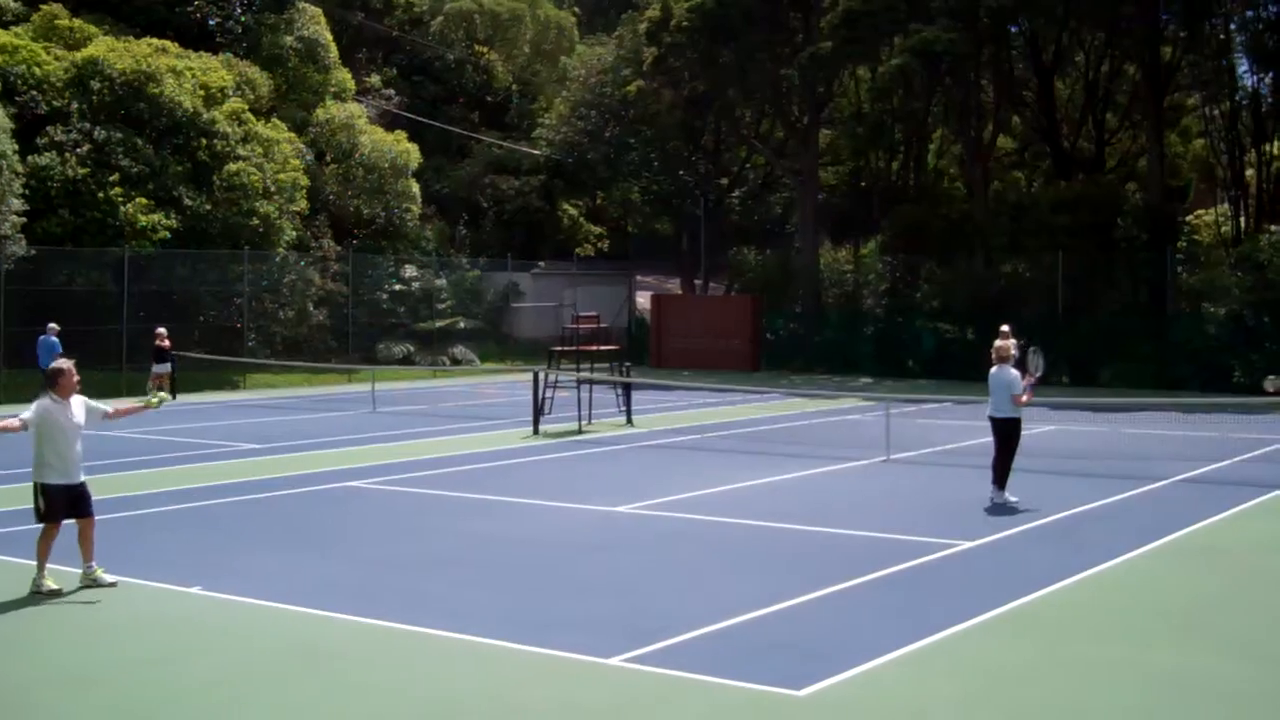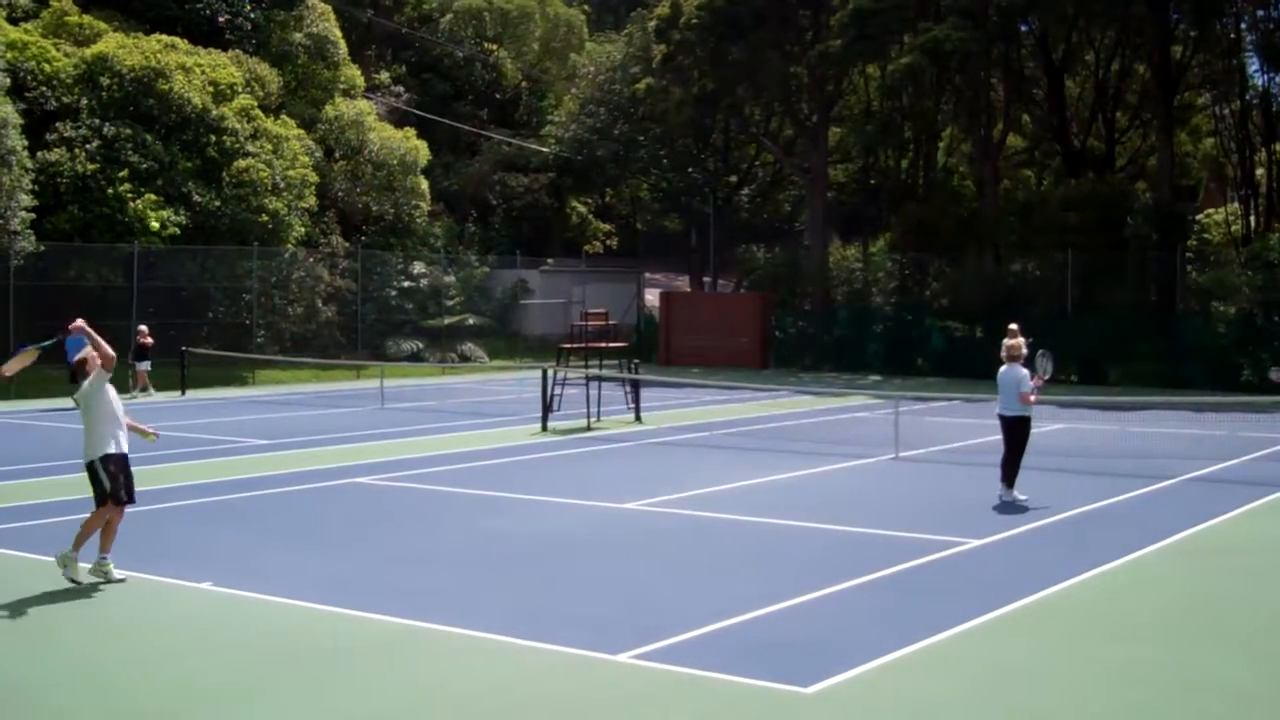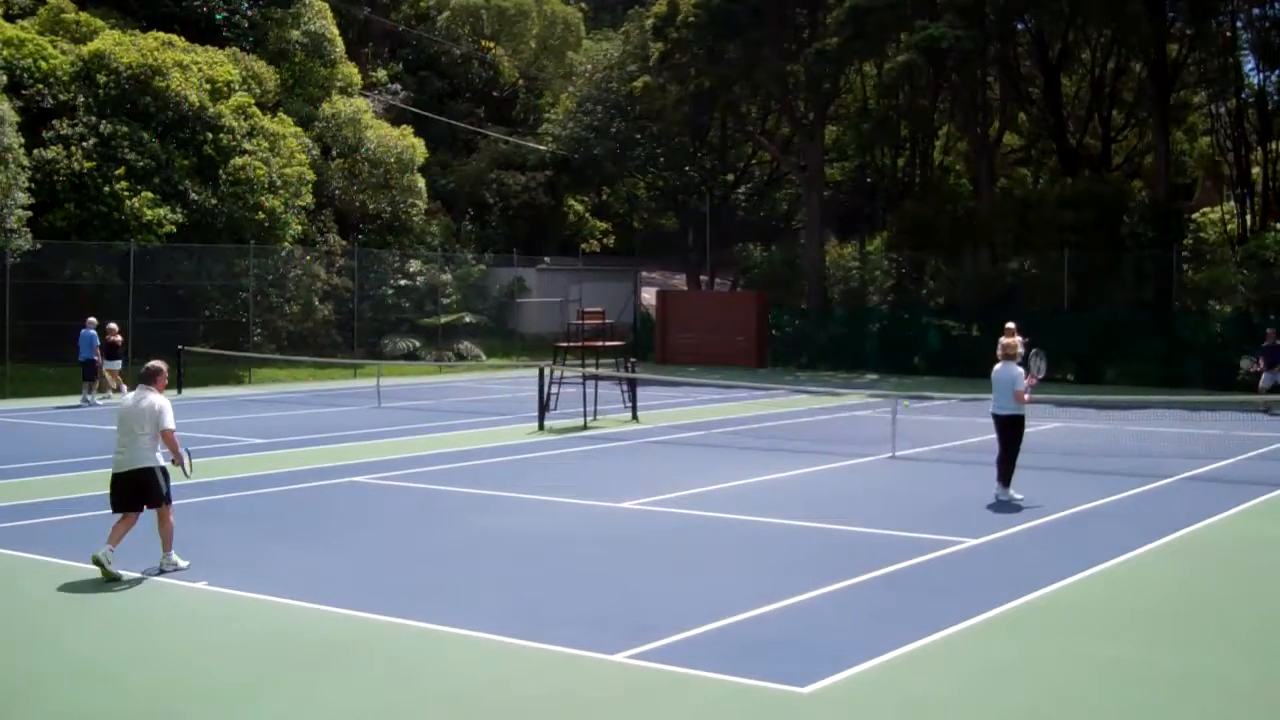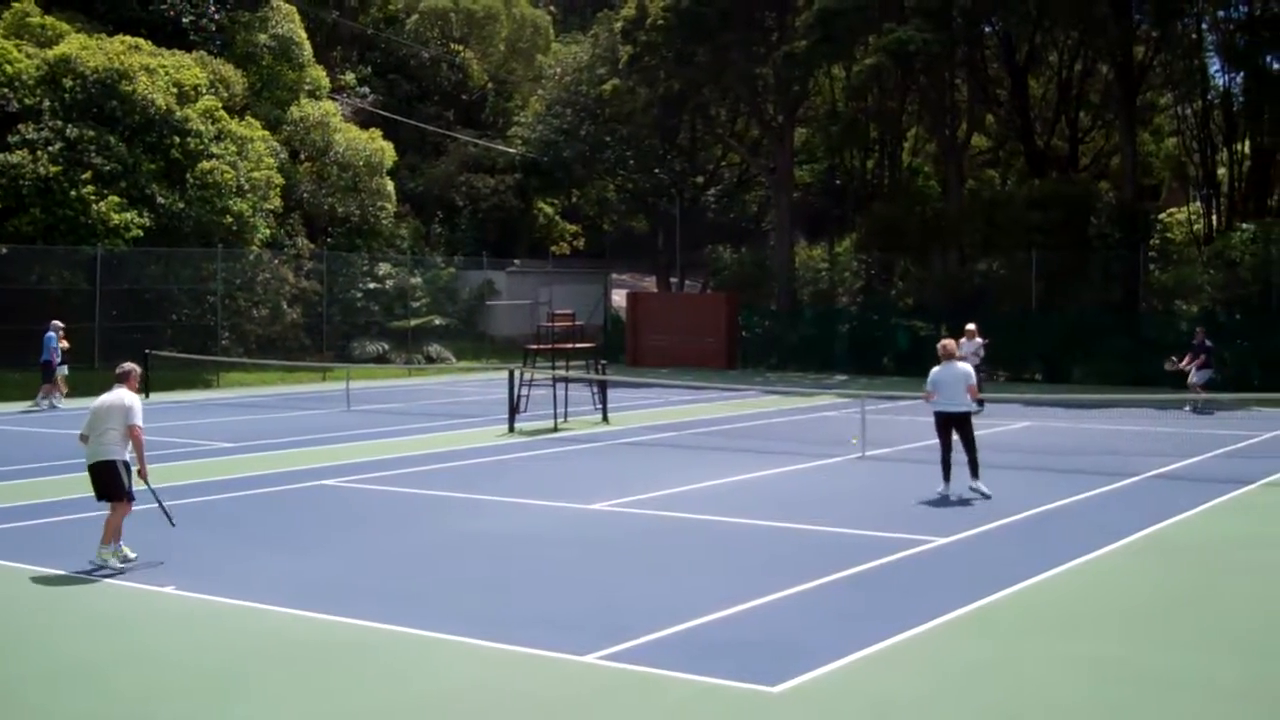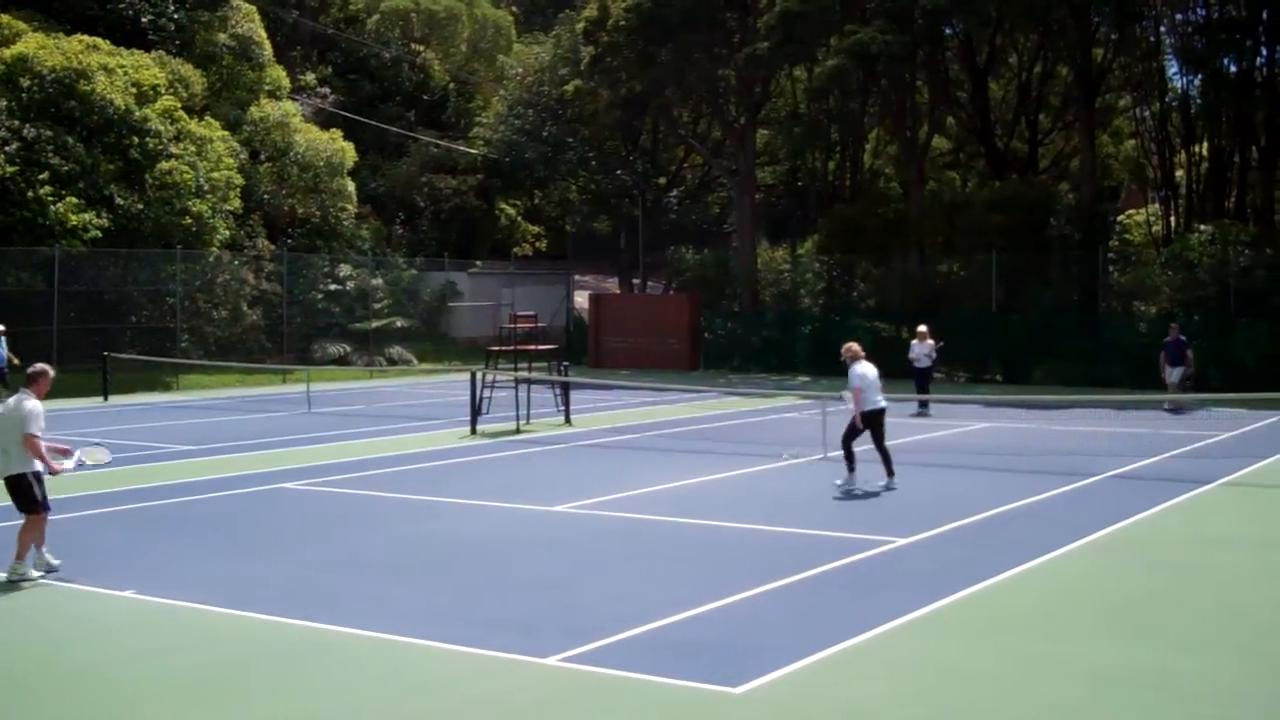
dt=0.7s
person 1, frame 1
left shoulder: (80, 402)
right shoulder: (43, 408)
left elbow: (111, 413)
right elbow: (19, 423)
left wrist: (143, 407)
left hip: (75, 478)
right hip: (49, 480)
left knee: (87, 521)
right knee: (52, 527)
left ankle: (90, 571)
right ankle: (40, 579)
person 1, frame 2
left shoulder: (103, 387)
right shoulder: (93, 386)
left elbow: (116, 418)
right elbow: (110, 358)
left wrist: (141, 430)
right wrist: (87, 332)
left hip: (115, 454)
right hip: (102, 455)
left knee: (117, 511)
right knee: (106, 510)
left ankle: (102, 563)
right ankle: (70, 556)
person 1, frame 3
left shoulder: (126, 401)
right shoulder: (160, 402)
right elbow: (168, 435)
right wrist: (177, 455)
left hip: (121, 465)
right hip: (148, 464)
left knee: (129, 515)
right knee: (164, 509)
left ankle: (107, 552)
right ankle: (168, 558)
person 1, frame 4
left shoulder: (100, 400)
right shoulder: (131, 398)
left elbow: (83, 437)
right elbow: (135, 432)
right wrist: (142, 464)
left hip: (93, 459)
right hip: (113, 458)
left knee: (116, 504)
right knee: (122, 505)
left ankle: (117, 549)
right ankle: (103, 553)
person 1, frame 5
right shoulder: (33, 406)
right elbow: (30, 440)
left wrist: (52, 447)
right wrist: (49, 464)
right hip: (25, 471)
left knee: (39, 514)
right knee: (37, 515)
left ankle: (41, 556)
right ankle: (18, 568)
